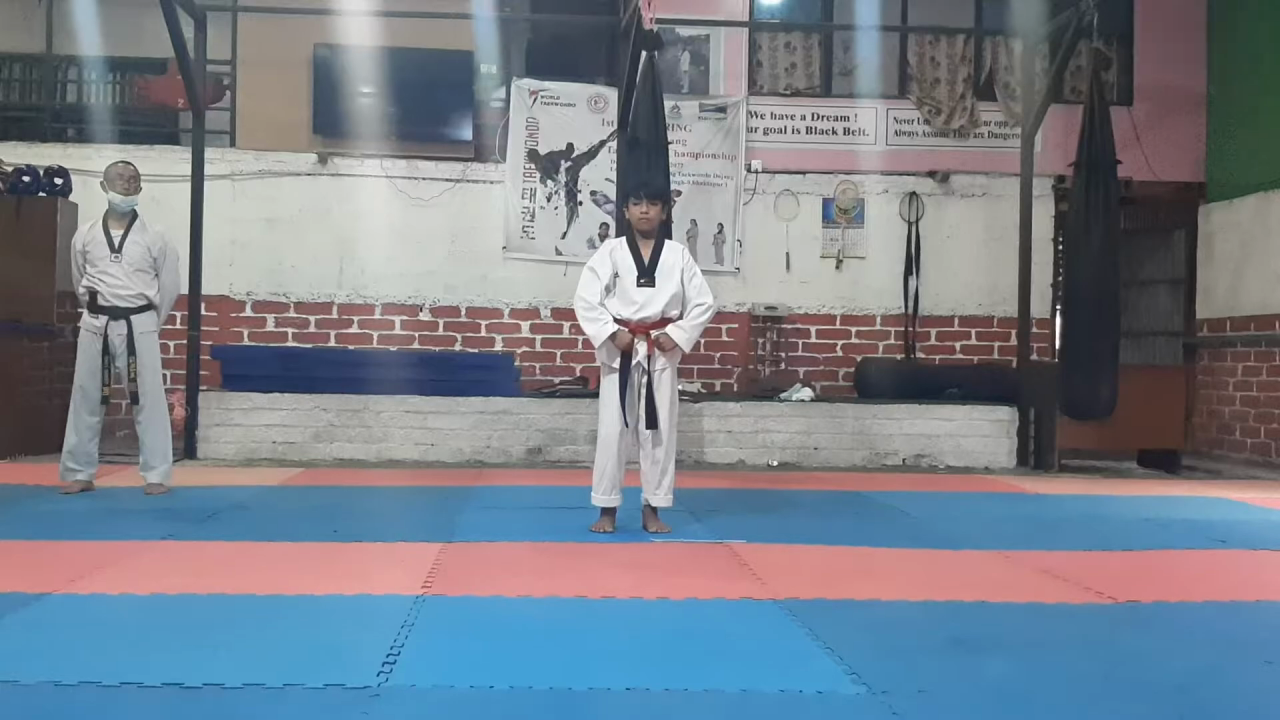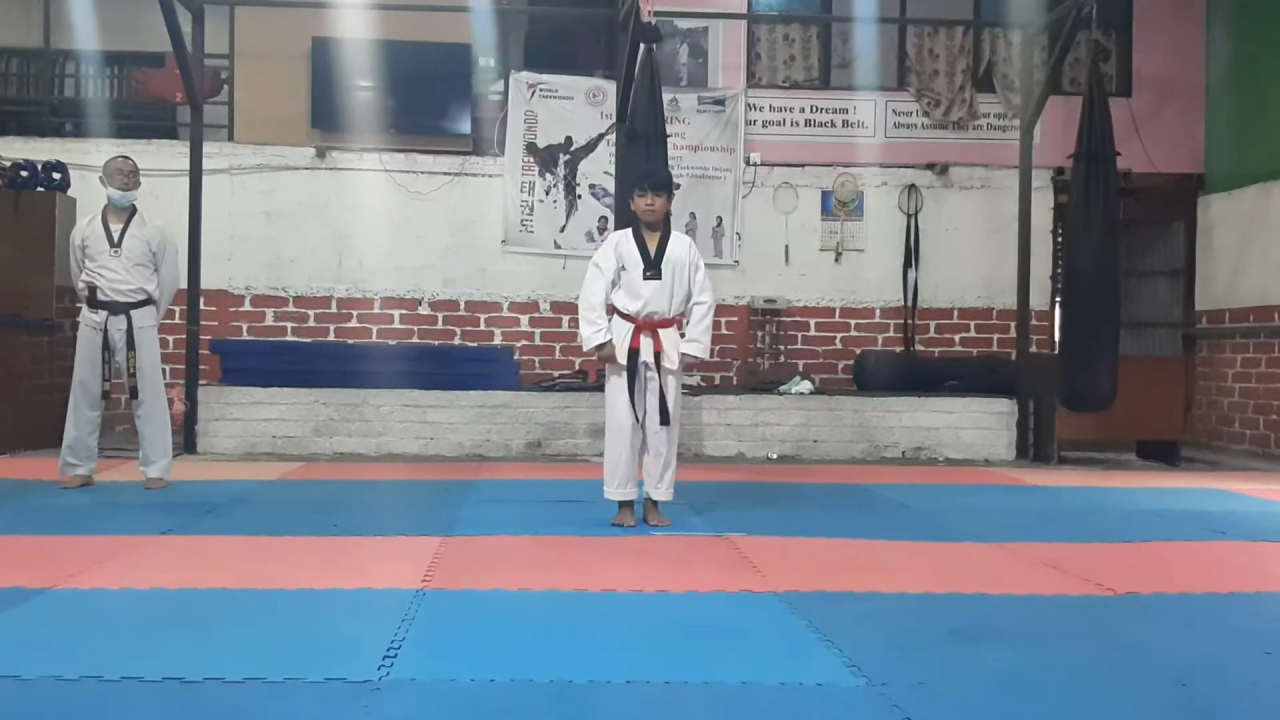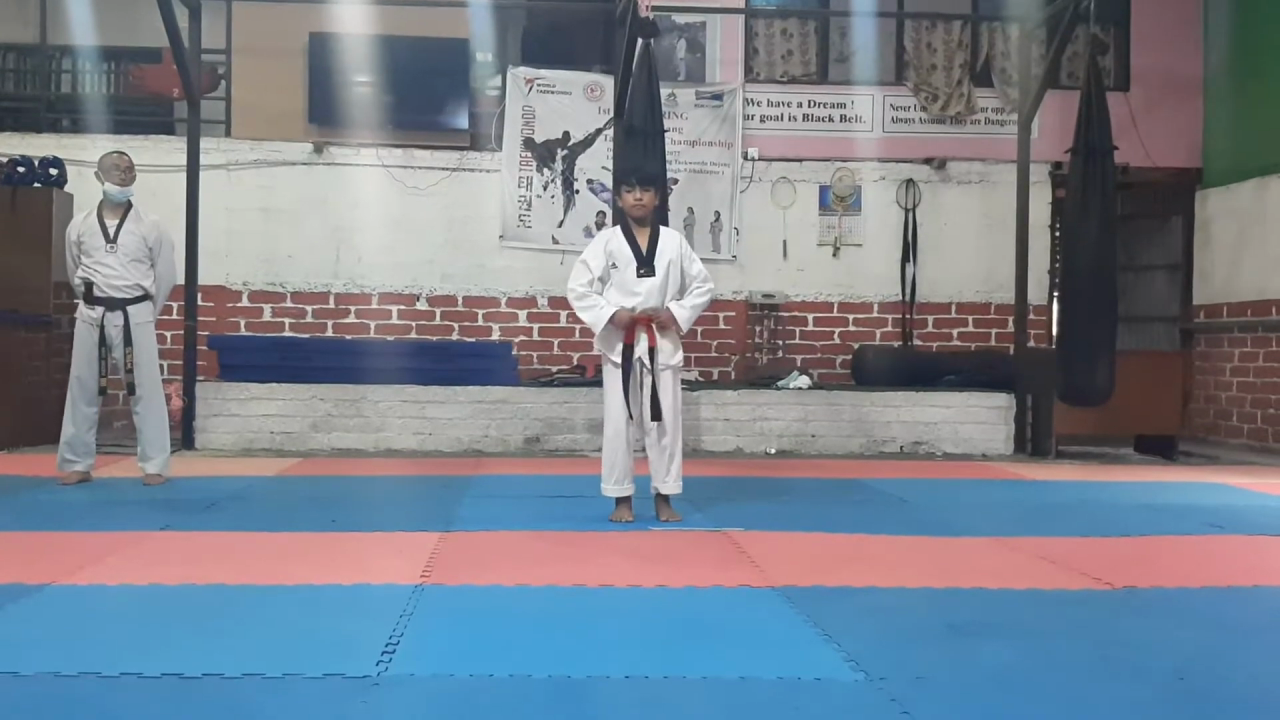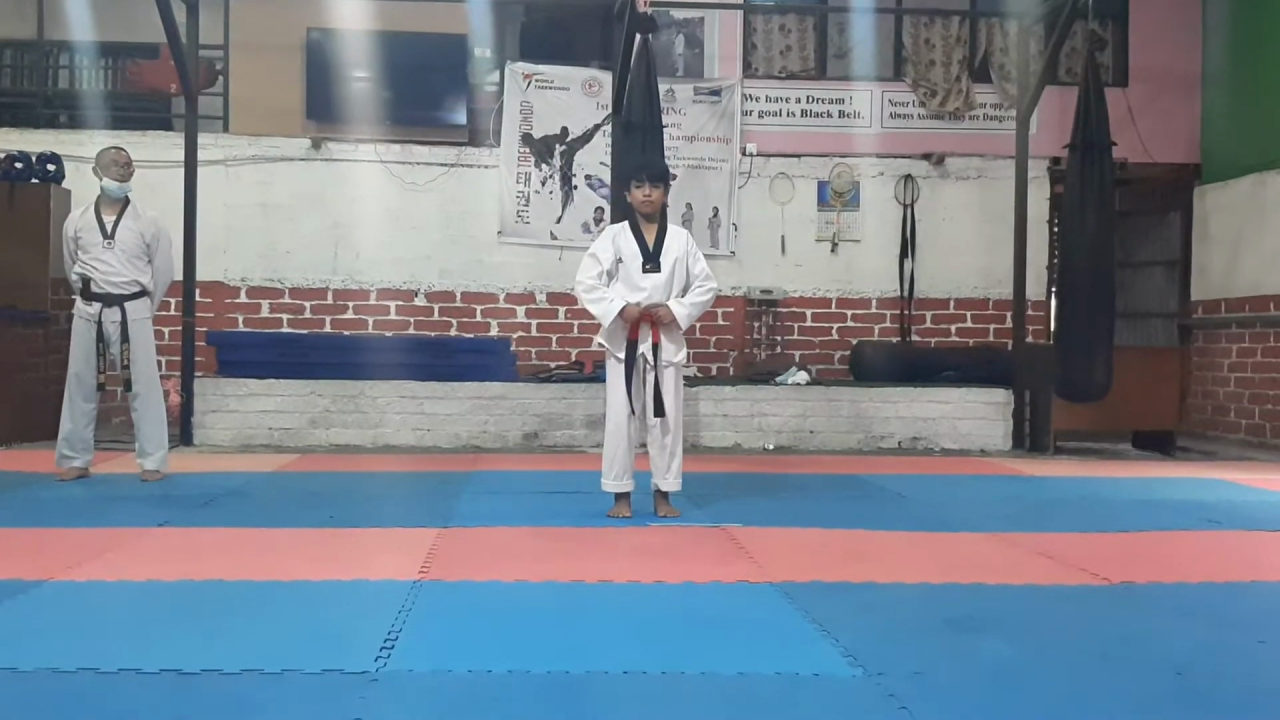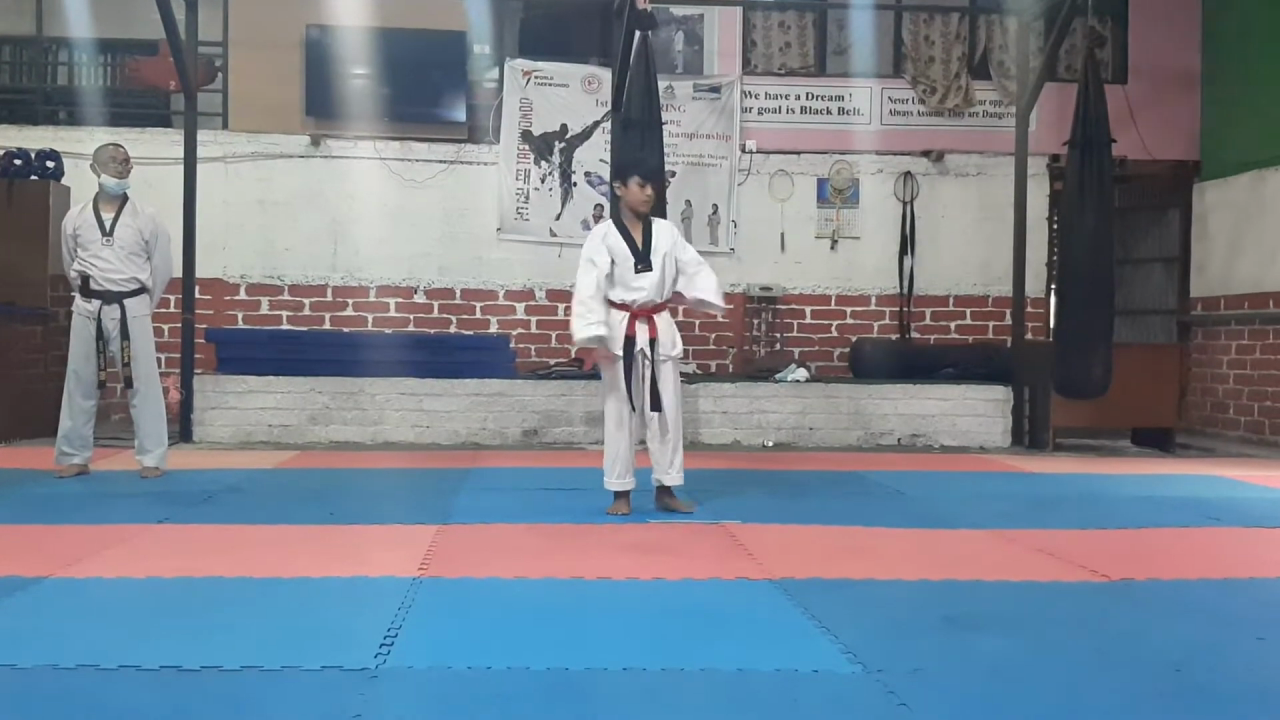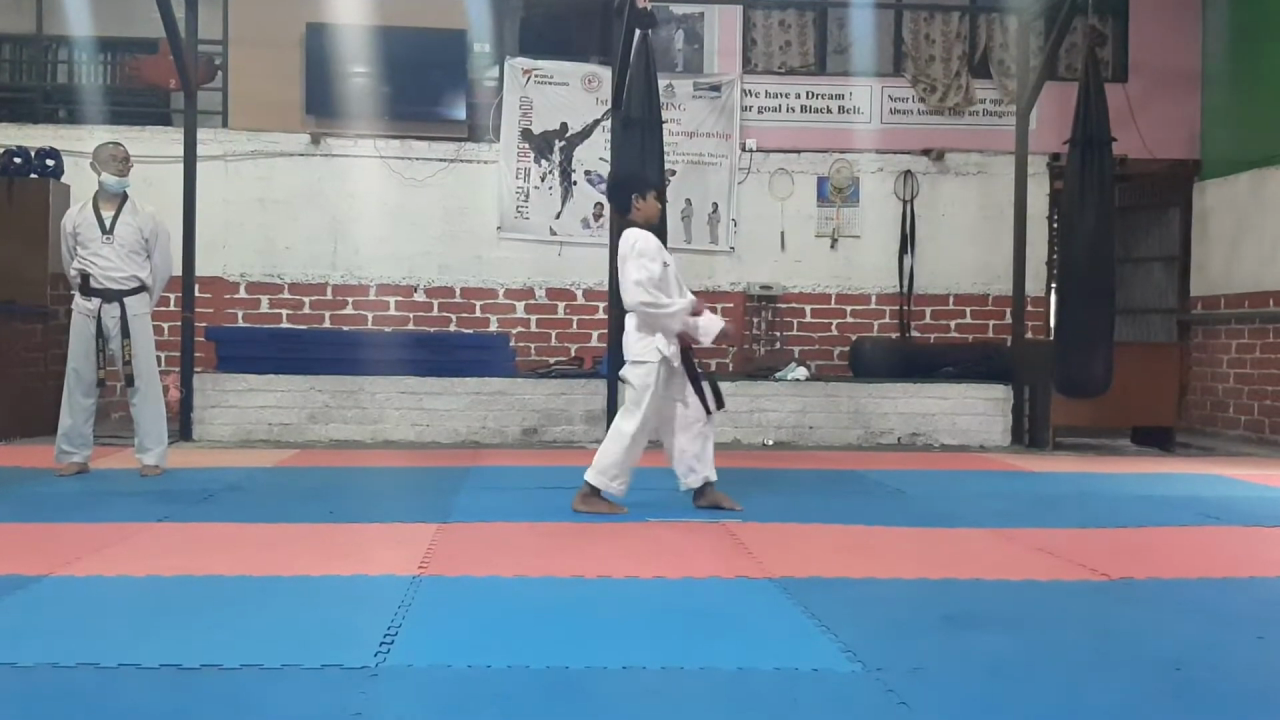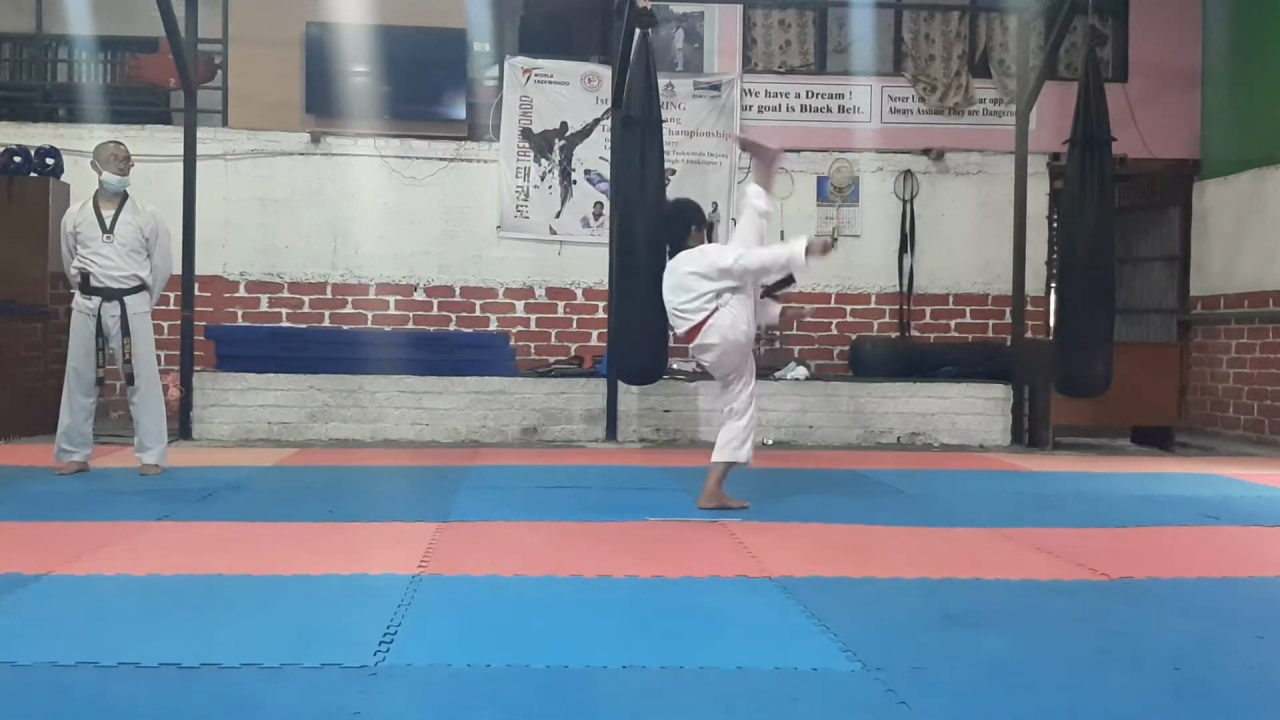
dt=0.7s
person 1, frame 1
left shoulder: (678, 254)
right shoulder: (611, 251)
left elbow: (703, 303)
right elbow: (586, 300)
left wrist: (677, 335)
right wrist: (612, 334)
left hip: (661, 351)
right hip: (620, 350)
left knee: (659, 431)
right knee: (613, 430)
left ankle: (652, 508)
right ankle: (607, 509)
person 1, frame 2
left shoulder: (684, 246)
right shoulder: (617, 243)
left elbow: (702, 300)
right elbow: (592, 295)
left wrist: (693, 347)
right wrist: (600, 341)
left hip: (666, 346)
right hip: (625, 342)
left knee: (663, 425)
right knee: (622, 424)
left ankle: (653, 502)
right ankle: (623, 503)
person 1, frame 3
left shoulder: (674, 241)
right shoulder: (607, 241)
left elbow: (702, 285)
right elbow: (578, 287)
left wrist: (677, 313)
right wrist: (610, 314)
left hip: (662, 343)
right hip: (620, 342)
left knee: (664, 420)
right knee: (618, 421)
left ankle: (663, 495)
right ankle: (622, 497)
person 1, frame 4
left shoulder: (681, 238)
right shoulder: (614, 236)
left elbow: (706, 286)
right elbow: (586, 282)
left wrist: (677, 311)
right wrist: (619, 309)
left hip: (665, 339)
right hip: (624, 338)
left knee: (666, 417)
right knee: (620, 417)
left ankle: (663, 493)
right ankle: (621, 494)
person 1, frame 5
left shoulder: (666, 231)
right shoulder: (602, 236)
left elbow: (694, 268)
right elbow: (588, 289)
left wrist: (706, 296)
right wrist: (591, 335)
left hip: (659, 330)
right hip: (619, 332)
left knee: (666, 411)
right knee: (619, 414)
left ankle: (666, 489)
right ankle: (621, 492)
person 1, frame 6
left shoulder: (642, 241)
right shoulder: (641, 242)
left elbow: (673, 294)
right elbow: (640, 298)
left wrist: (706, 325)
right wrist: (686, 310)
left hip: (662, 343)
right hip: (650, 342)
left knee: (691, 414)
right knee: (637, 420)
left ankle: (703, 488)
right ankle: (589, 493)
person 1, frame 7
left shoulder: (674, 273)
right shoulder: (701, 258)
right elbow: (752, 261)
left wrist: (775, 312)
right wrist: (804, 248)
left hip: (715, 348)
right hip: (732, 327)
left knee: (738, 411)
left ankle: (713, 490)
person 2, frame 1
left shoulder: (154, 237)
right shoulder: (86, 235)
left elbow: (170, 285)
right elbow: (80, 281)
left wrist: (149, 320)
right wrist: (100, 315)
left hip: (139, 327)
right hip: (96, 326)
left knee: (149, 400)
right knee: (86, 399)
left ankle: (156, 475)
right ankle: (80, 473)
person 2, frame 2
left shoulder: (153, 231)
right shoulder: (84, 229)
left elbow: (169, 279)
right elbow: (79, 276)
left wrist: (147, 314)
right wrist: (98, 308)
left hip: (137, 322)
right hip: (95, 321)
left knee: (149, 394)
right knee: (85, 394)
left ankle: (156, 469)
right ankle: (79, 467)
person 2, frame 3
left shoulder: (149, 226)
right shoulder: (80, 225)
left elbow: (165, 275)
right elbow: (75, 272)
left wrist: (145, 310)
right wrist: (95, 305)
left hip: (134, 317)
right hip: (92, 317)
left knee: (146, 390)
right knee: (83, 390)
left ankle: (154, 465)
right ankle: (77, 463)
person 2, frame 4
left shoulder: (147, 222)
right shoulder: (77, 221)
left elbow: (163, 270)
right elbow: (72, 268)
left wrist: (143, 306)
right wrist: (92, 300)
left hip: (131, 313)
right hip: (89, 313)
left knee: (144, 386)
right knee: (81, 386)
left ankle: (152, 461)
right ankle: (75, 459)
person 2, frame 5
left shoulder: (146, 219)
right shoulder: (76, 218)
left elbow: (162, 267)
right elbow: (71, 265)
left wrist: (142, 303)
right wrist: (91, 298)
left hip: (131, 310)
right hip: (89, 310)
left knee: (144, 383)
right knee: (81, 383)
left ankle: (152, 458)
right ankle: (75, 456)
person 2, frame 6
left shoulder: (145, 217)
right shoulder: (75, 217)
left elbow: (162, 266)
right elbow: (71, 264)
left wrist: (141, 302)
right wrist: (91, 296)
left hip: (131, 308)
right hip: (88, 309)
left knee: (143, 382)
right knee: (80, 382)
left ankle: (152, 456)
right ankle: (74, 455)
person 2, frame 7
left shoulder: (146, 216)
right shoulder: (75, 215)
left elbow: (161, 265)
right elbow: (71, 263)
left wrist: (141, 301)
right wrist: (91, 295)
left hip: (131, 307)
right hip: (88, 307)
left knee: (143, 381)
right knee: (80, 381)
left ankle: (151, 455)
right ankle: (74, 453)
